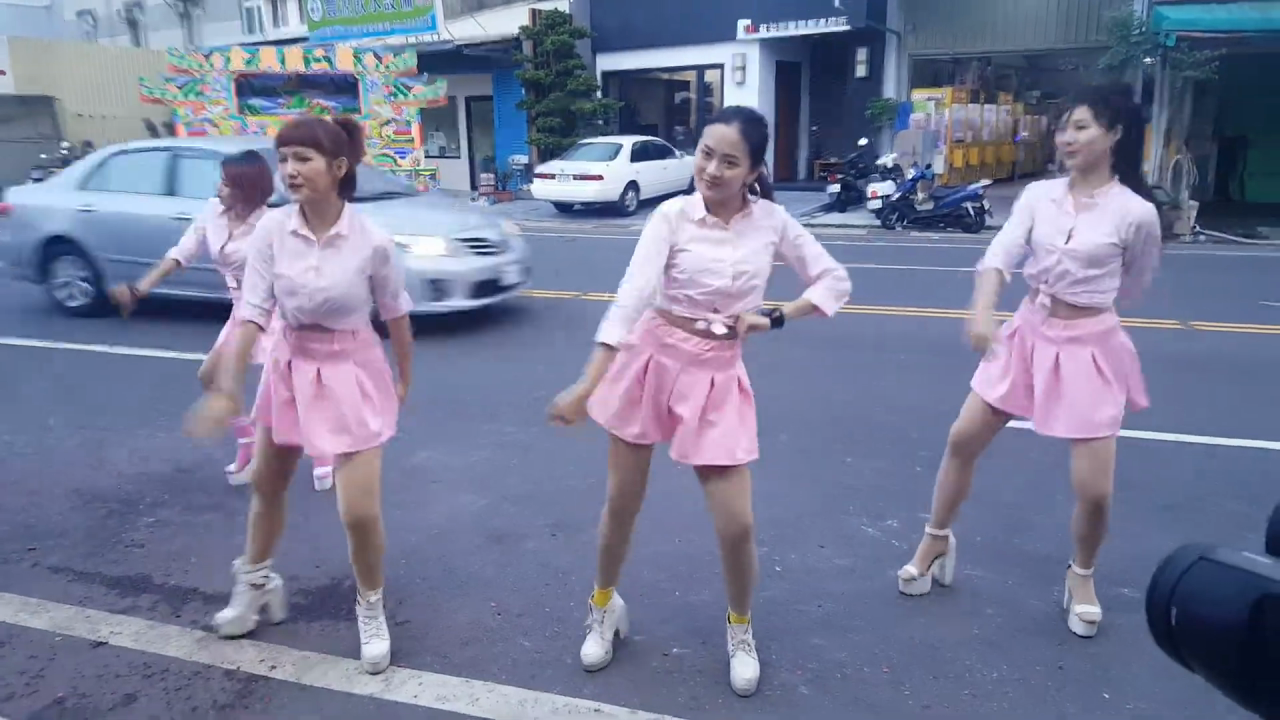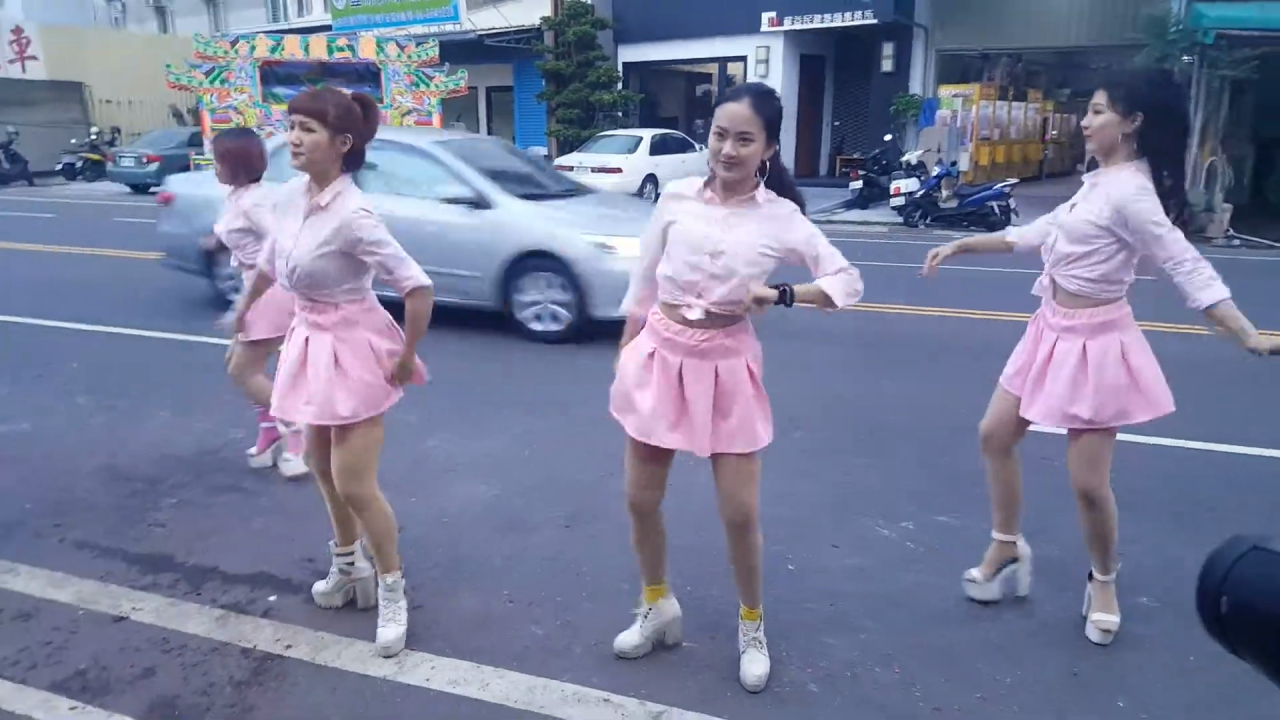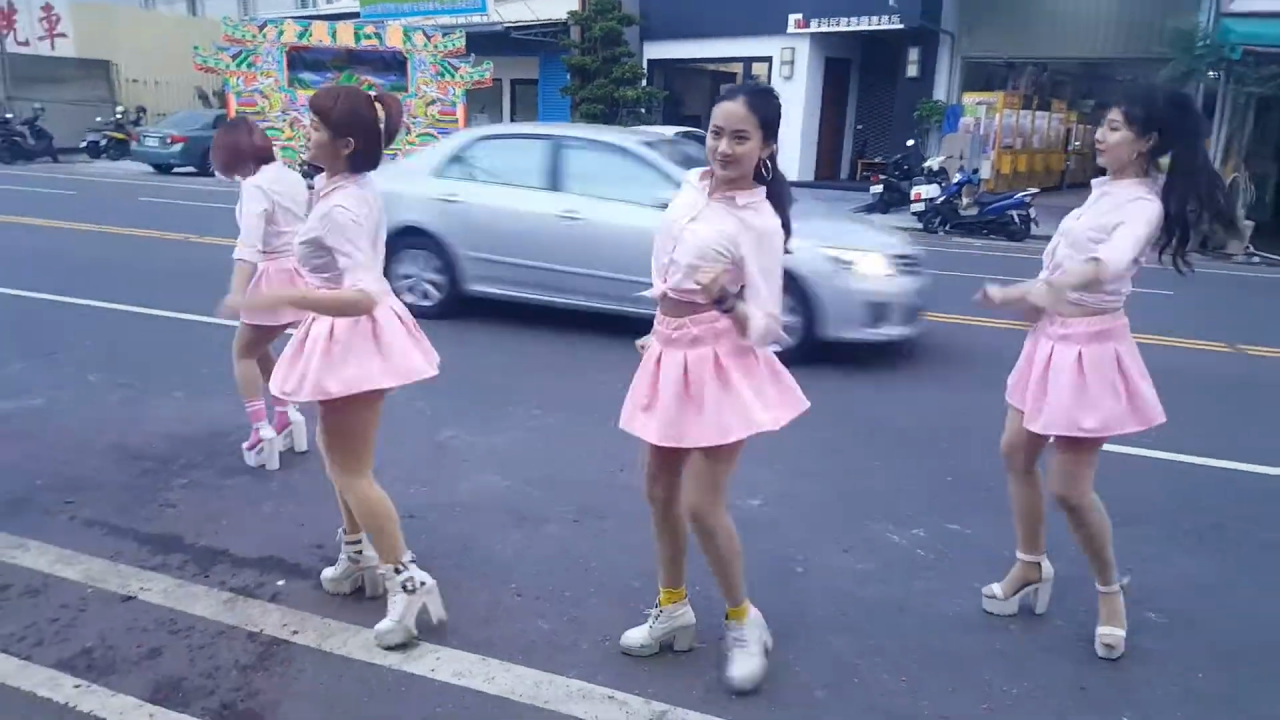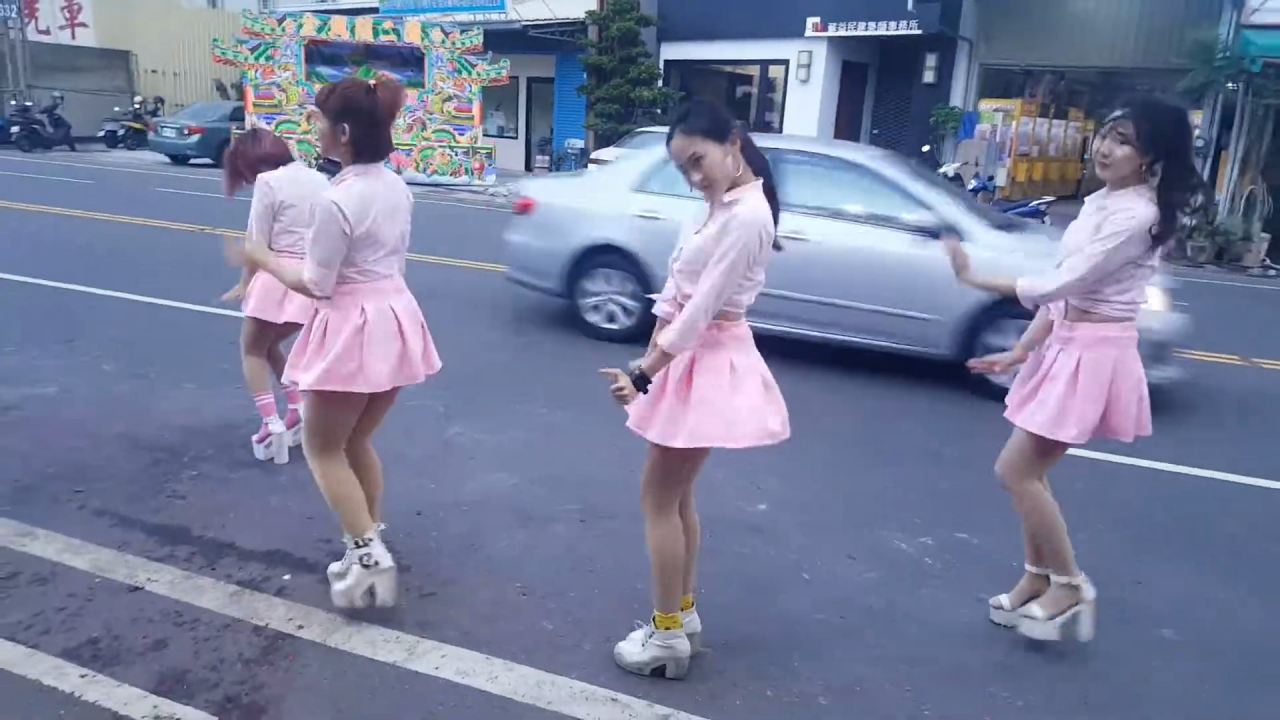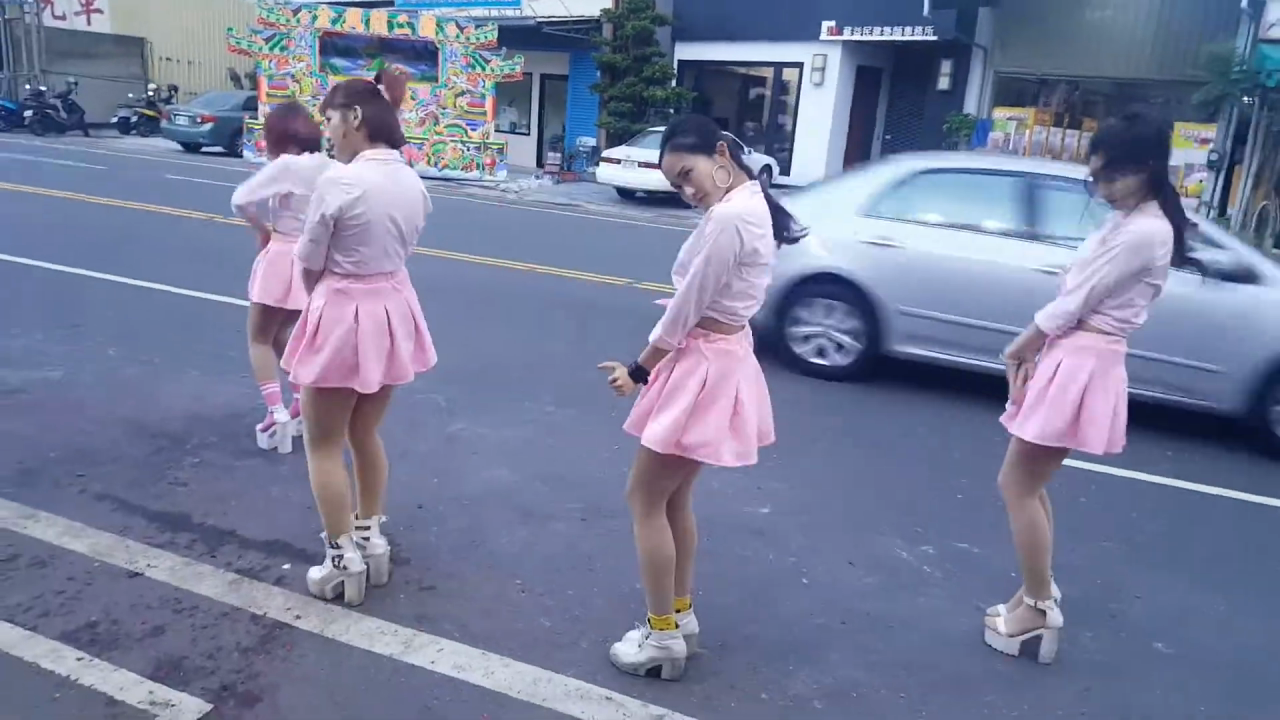
dt=0.2s
person 1, frame 1
left shoulder: (772, 223)
right shoulder: (672, 217)
left elbow: (834, 281)
right elbow: (632, 300)
left wrist: (772, 318)
right wrist: (584, 384)
left hip: (716, 377)
right hip: (654, 363)
left knee: (736, 524)
right knee: (622, 503)
left ankle: (740, 631)
right ankle: (603, 608)
person 1, frame 2
left shoulder: (781, 217)
right shoulder: (676, 195)
left elbow: (847, 284)
right elbow: (644, 277)
left wrist: (779, 296)
right wrist: (627, 344)
left hip: (725, 367)
right hip: (659, 359)
left knee: (740, 511)
right knee: (641, 498)
left ankle: (752, 625)
right ankle: (655, 605)
person 1, frame 3
left shoulder: (761, 223)
right shoulder: (692, 185)
left elbow: (765, 327)
left wrist: (722, 295)
left hip: (720, 364)
right hip: (675, 355)
left knee: (701, 507)
right knee: (659, 495)
left ankle: (744, 621)
right ankle: (674, 608)
person 1, frame 4
left shoulder: (742, 217)
right shoulder: (731, 204)
left elbow: (699, 312)
left wrist: (642, 376)
right wrist: (652, 369)
left hip: (709, 363)
right hip: (698, 360)
left knee: (656, 498)
right knee: (674, 494)
left ankle: (669, 633)
right ankle: (681, 614)
person 1, frame 5
left shoulder: (728, 216)
right shoulder: (754, 206)
left elbow: (685, 310)
left wrist: (639, 372)
right wrist: (653, 366)
left hip: (704, 367)
right hip: (720, 362)
left knee: (644, 497)
right knee: (673, 496)
left ankle: (663, 636)
right ankle: (679, 616)
person 2, frame 1
left shoulder: (1136, 214)
right shoulder: (1040, 195)
left elbow: (1135, 283)
right elbow: (999, 256)
right wrist: (983, 311)
left hip: (1090, 348)
right hip: (1028, 335)
left knee: (1094, 488)
right knee: (963, 441)
left ankle: (1082, 575)
right ankle: (938, 543)
person 2, frame 2
left shoulder: (1131, 192)
right shoulder: (1097, 182)
left elbow: (1186, 263)
right elbow: (1043, 235)
right wrist: (964, 245)
left hip: (1093, 339)
right hip: (1052, 328)
left knee: (1088, 480)
right knee: (995, 435)
left ankle: (1103, 580)
right ankle: (1007, 547)
person 2, frame 3
left shoulder: (1142, 204)
right shoulder: (1104, 190)
left elbow: (1112, 262)
left wrist: (1054, 288)
right wrist: (1013, 295)
left hip: (1092, 346)
right hip: (1053, 337)
left knee: (1070, 487)
right knee: (1016, 454)
left ankle: (1108, 591)
right ankle: (1030, 566)
person 2, frame 4
left shoulder: (1136, 215)
right shoulder: (1098, 204)
left elbow: (1062, 284)
left wrist: (977, 279)
right wrist: (1022, 349)
left hip: (1097, 354)
right hip: (1066, 348)
left knee: (1019, 471)
right knee: (1020, 467)
left ankle: (1069, 587)
right ankle: (1041, 578)
person 2, frame 5
left shoulder: (1145, 231)
right shoulder: (1131, 222)
left elbow: (1074, 303)
left wrist: (1019, 349)
right wrist: (1029, 352)
left hip: (1083, 364)
right hip: (1068, 359)
left knee: (1018, 484)
right knee: (1024, 482)
left ankle: (1038, 611)
right ankle: (1037, 593)
person 3, frame 1
left shoulder: (371, 242)
right shoulder: (273, 230)
left elbow: (396, 316)
right elbow: (252, 314)
left wrist: (399, 377)
right wrist: (226, 391)
left hip: (352, 374)
right hip: (291, 368)
left knee: (359, 509)
right knee: (267, 486)
left ankle: (371, 608)
right ankle: (255, 582)
person 3, frame 2
left shoulder: (353, 216)
right shoulder: (291, 198)
left elbow: (418, 287)
right elbow: (272, 263)
left wrist: (406, 356)
right wrist: (243, 309)
left hip: (351, 347)
right hip: (312, 343)
left knee: (353, 482)
right knee: (321, 467)
left ankle: (393, 587)
right ankle: (350, 566)
person 3, frame 3
left shoulder: (337, 210)
right shoulder: (360, 190)
left elbow: (362, 296)
left wrist: (288, 298)
left hip: (352, 337)
right hip: (365, 334)
left knee: (349, 470)
right knee: (342, 455)
left ankle: (407, 579)
right ankle: (360, 555)
person 3, frame 4
left shoulder: (337, 201)
right shoulder: (395, 185)
left elbow: (320, 285)
left wrist: (261, 260)
left hip: (354, 326)
right hip: (394, 314)
left knee: (323, 450)
right knee: (355, 441)
left ankle: (370, 557)
right ankle: (366, 546)
person 3, frame 5
left shoulder: (340, 181)
right shoulder: (415, 184)
left elbow: (309, 262)
left wrist: (322, 287)
left hip: (344, 313)
right hip: (395, 308)
left knee: (323, 444)
right knee: (365, 433)
left ankle: (342, 560)
right ankle: (371, 539)
person 4, frame 1
right shoulder: (213, 212)
right elbow: (183, 251)
right wrist: (143, 286)
right knee: (208, 376)
left ankle: (323, 454)
right ankle: (249, 445)
person 4, frame 2
left shoulder: (252, 202)
right shoulder: (238, 195)
right wrist: (215, 240)
left hip: (272, 290)
right hip: (261, 289)
left knee: (243, 368)
right knee: (240, 363)
left ankle: (294, 429)
right ankle: (273, 432)
person 4, frame 3
left shoulder: (256, 185)
right shoulder: (291, 177)
left elbow: (251, 241)
left wrist: (237, 291)
left hip: (276, 276)
right hip: (301, 273)
left knee: (243, 354)
right knee: (259, 349)
left ankle: (263, 432)
right ankle: (288, 417)
person 4, frame 4
left shoulder: (268, 183)
right shoulder: (319, 179)
left elbow: (257, 241)
left wrist: (243, 284)
left hip: (278, 276)
left knee: (251, 351)
right knee: (269, 345)
left ankle: (272, 426)
right ankle: (297, 414)
person 4, frame 5
left shoulder: (286, 166)
left elbow: (241, 201)
left wrist: (263, 230)
left hip: (283, 259)
left knee: (259, 339)
right knee: (276, 333)
left ankle: (278, 414)
right ankle: (303, 405)
